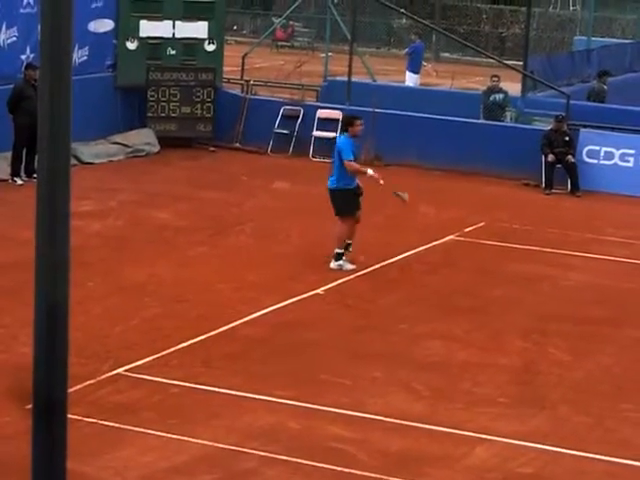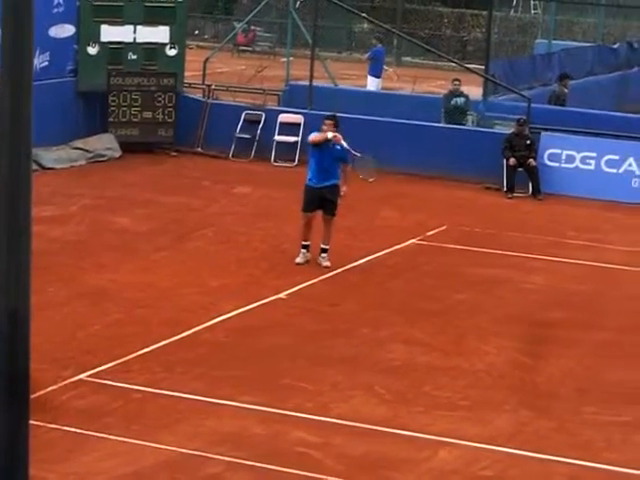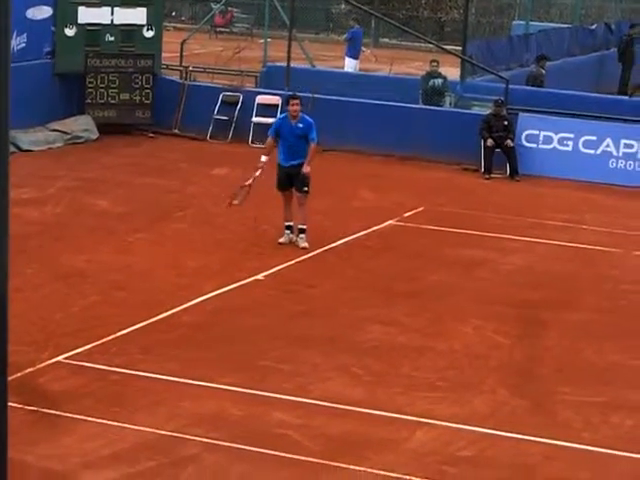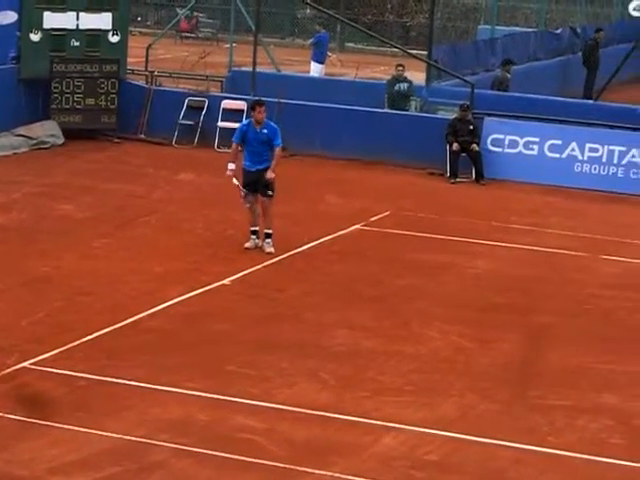
dt=1s
person 1, frame 1
left shoulder: (347, 140)
right shoulder: (345, 142)
right elbow: (349, 166)
left wrist: (355, 181)
right wrist: (369, 172)
left hip: (347, 185)
right hip: (340, 187)
left knee: (356, 218)
right knee: (345, 222)
left ankle: (346, 249)
right ankle: (338, 259)
person 1, frame 2
left shoulder: (341, 145)
right shoulder: (316, 136)
left elbow: (345, 165)
right elbow: (311, 140)
left wrist: (344, 185)
right wrist: (329, 135)
left hip: (331, 187)
right hip: (312, 185)
left knee: (328, 220)
right knee: (307, 219)
left ankle: (324, 254)
right ankle: (304, 251)
person 1, frame 3
left shoulder: (308, 123)
right shoulder: (280, 121)
left elbow: (313, 144)
right elbow: (271, 140)
left wrist: (307, 164)
right wrist: (264, 158)
left hip: (300, 166)
right hip: (283, 165)
left knee: (301, 200)
right knee: (286, 199)
left ankle: (301, 235)
right ankle: (288, 232)
person 1, frame 4
left shoulder: (273, 128)
right shoulder: (244, 127)
left elbow: (277, 150)
right elbow: (235, 146)
left wrist: (271, 170)
right wrist: (232, 166)
left hip: (265, 170)
right hip: (248, 170)
left knee: (266, 204)
right knee: (251, 204)
left ankle: (268, 240)
right ankle: (254, 237)
